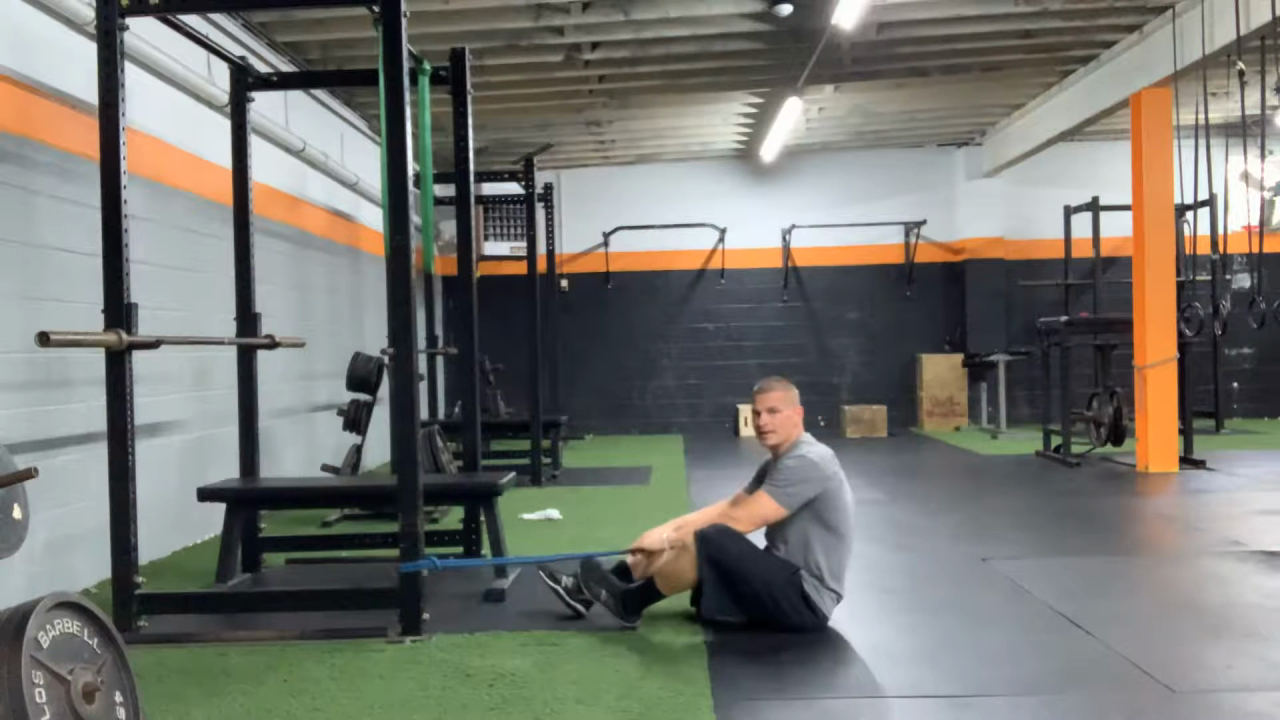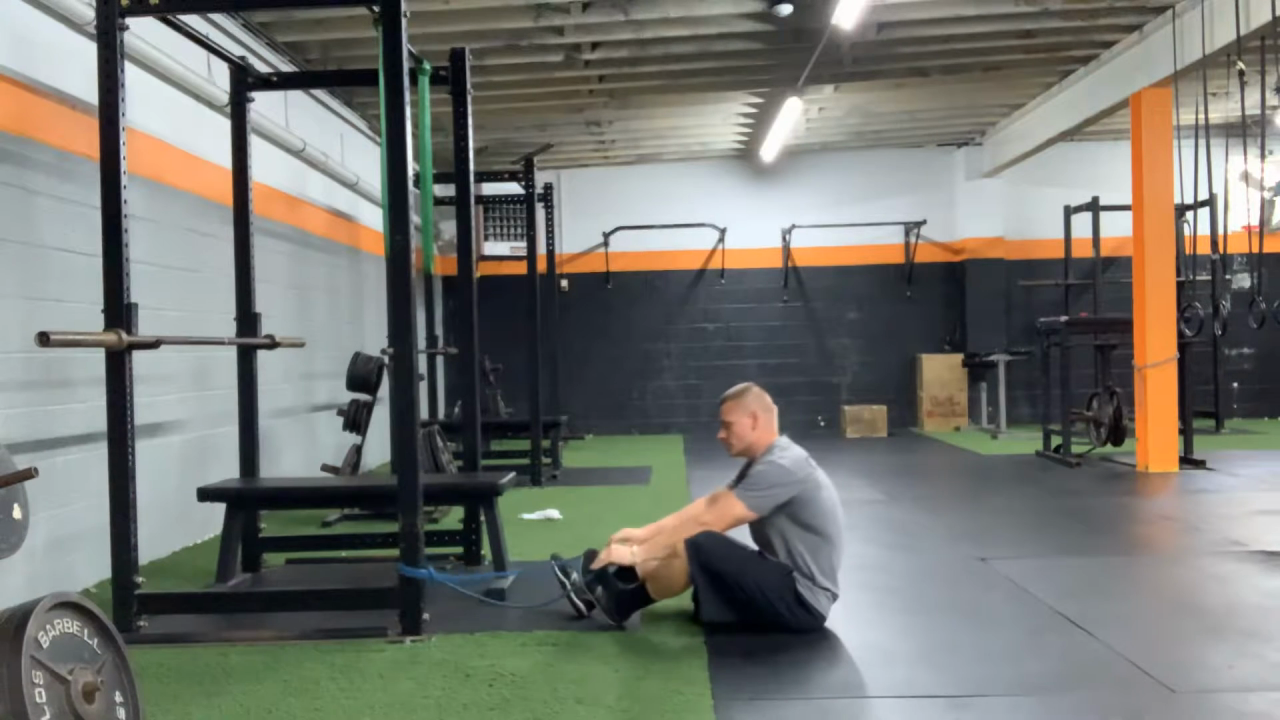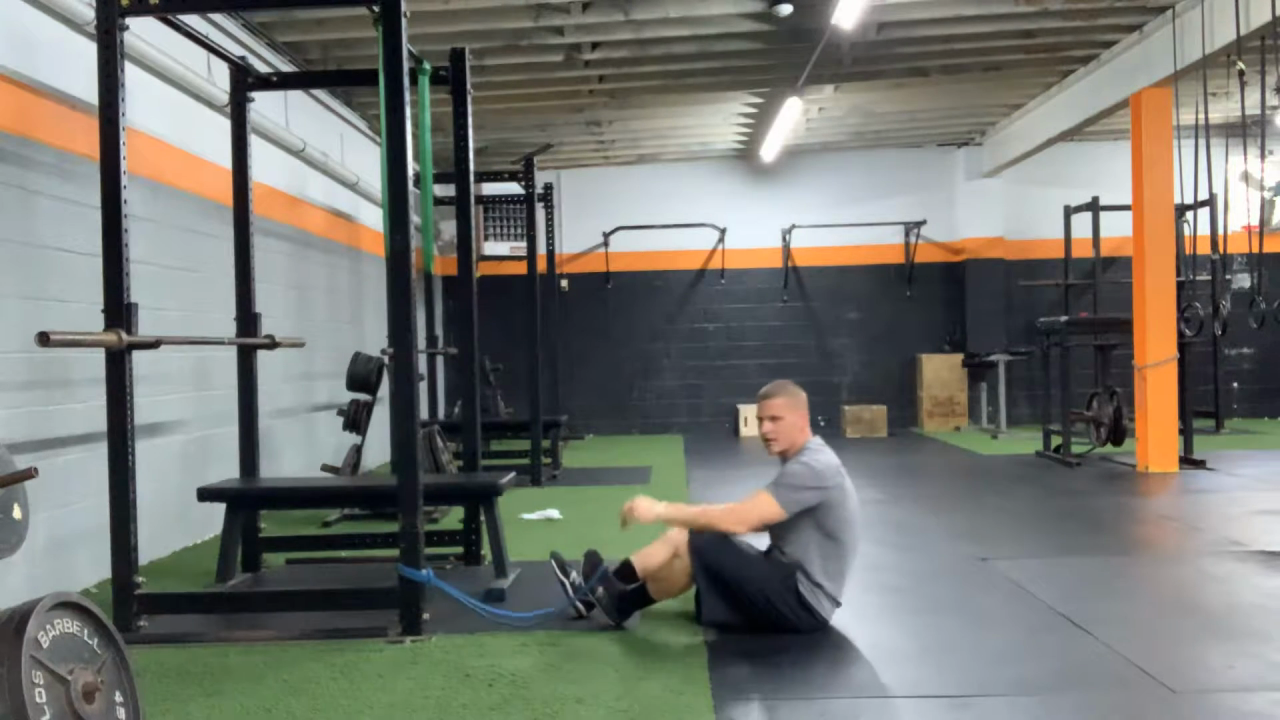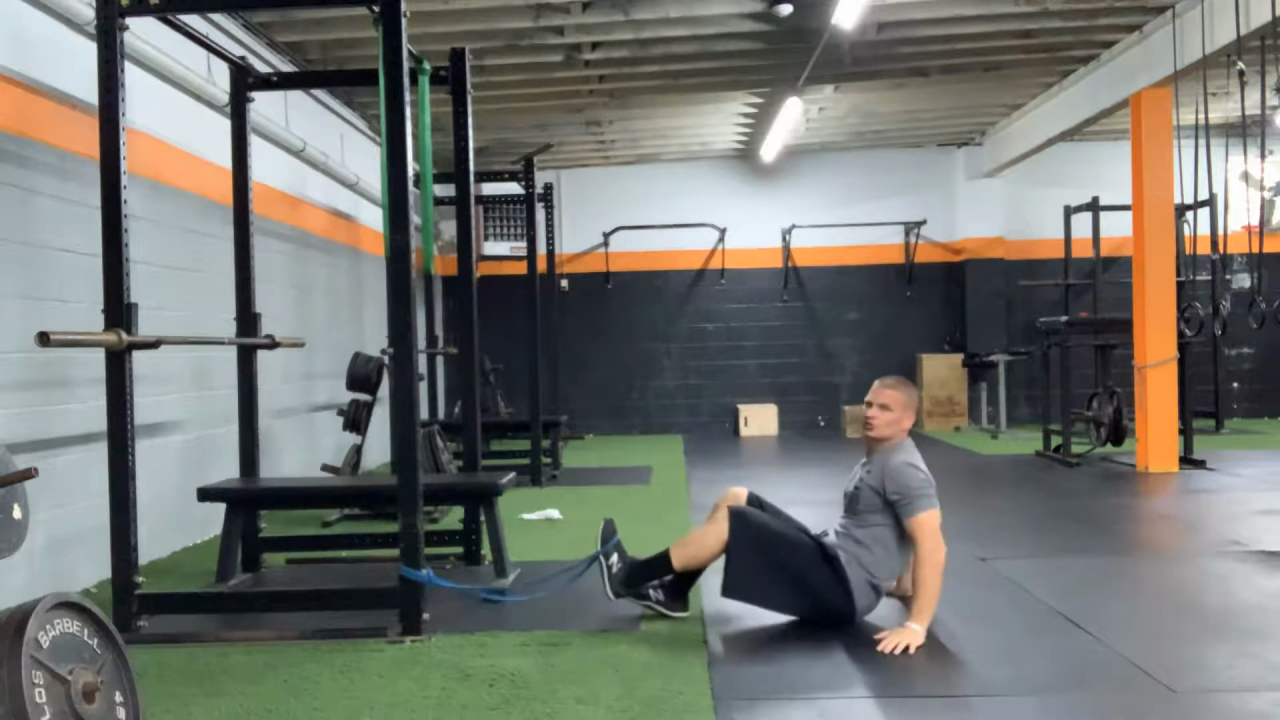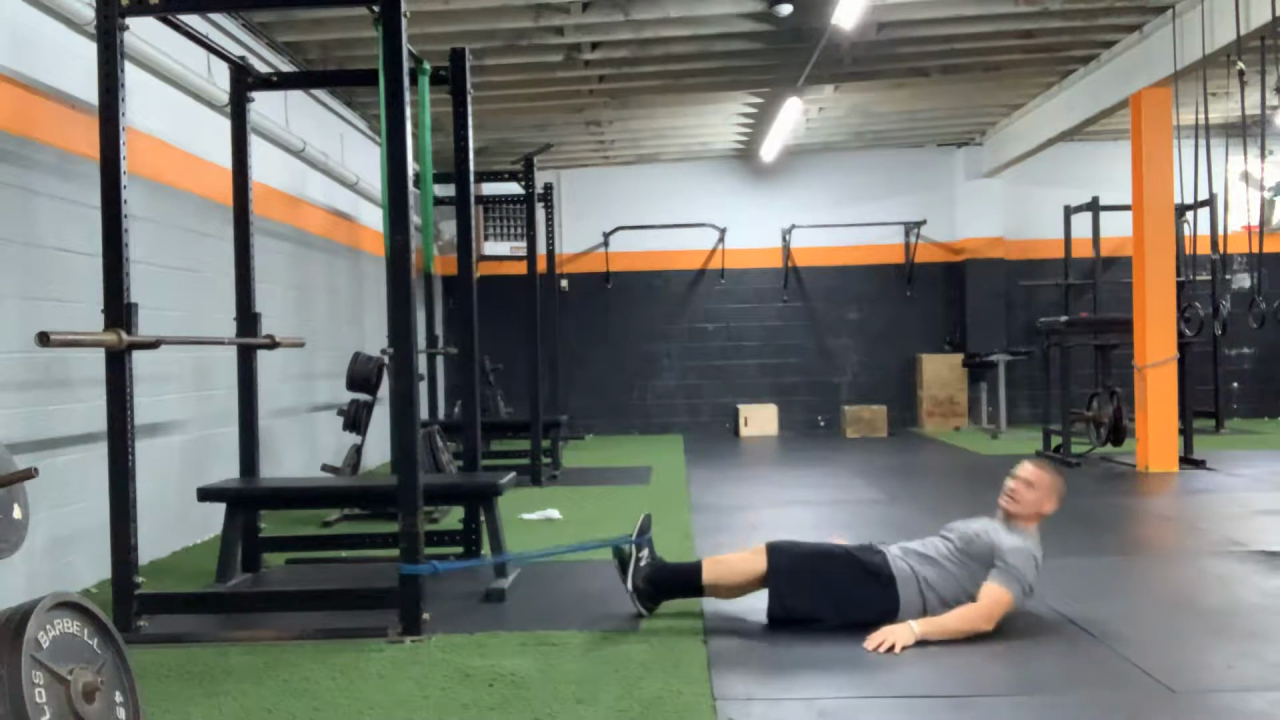
dt=1s
person 1, frame 1
left shoulder: (808, 463)
right shoulder: (778, 462)
left elbow: (740, 521)
right elbow: (729, 507)
left wrist: (667, 539)
right wrist: (668, 530)
left hip: (806, 600)
right hip: (785, 580)
left knee: (707, 540)
right knee: (682, 541)
left ankle: (628, 603)
right ankle: (585, 590)
person 1, frame 2
left shoulder: (781, 467)
right shoulder: (765, 462)
left elbow: (709, 521)
right elbow: (708, 505)
left wrist: (635, 553)
right wrist: (644, 533)
left hip: (802, 601)
right hip: (785, 579)
left knee: (697, 547)
right knee: (684, 542)
left ankle: (620, 603)
right ankle: (596, 586)
person 1, frame 3
left shoulder: (808, 468)
right shoulder: (805, 460)
left elbow: (740, 520)
left wrist: (660, 511)
right wrist: (708, 511)
left hip: (801, 603)
right hip: (790, 583)
left knee: (697, 547)
right knee: (684, 536)
left ankle: (620, 604)
right ankle: (597, 588)
person 1, frame 4
left shoulder: (902, 469)
right shoulder: (879, 458)
left elbow: (932, 548)
right elbow: (903, 536)
left wrist: (916, 625)
right wrist: (898, 580)
left hip: (845, 588)
right hip: (832, 560)
left knee: (733, 521)
right knee: (735, 500)
left ankle: (632, 576)
right ankle: (673, 593)
person 1, frame 5
left shoulder: (1020, 556)
right shoulder: (992, 529)
left elbow: (983, 617)
left wrist: (912, 628)
right wrist: (863, 559)
left hip: (890, 588)
right hip: (882, 565)
left knee: (764, 558)
right knee: (758, 568)
left ankle: (656, 573)
right ankle: (654, 589)
